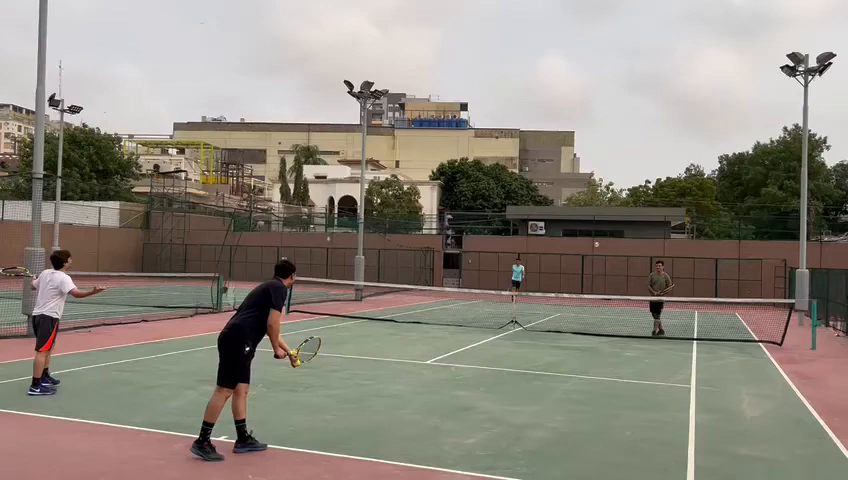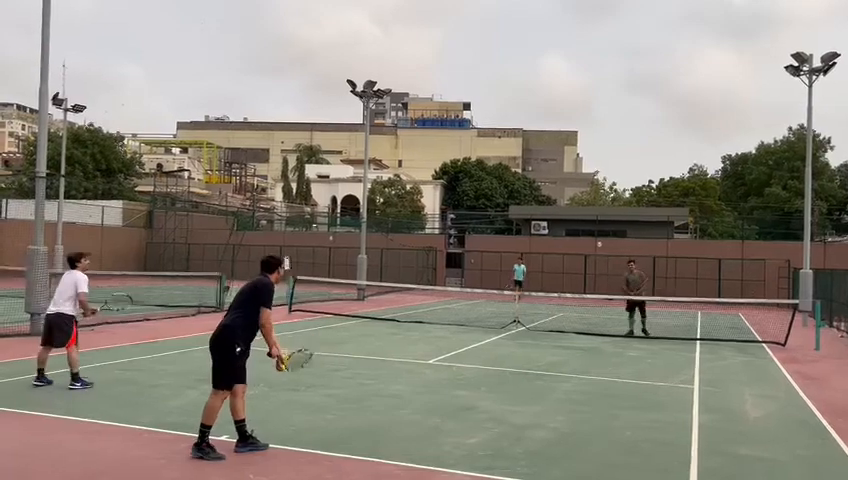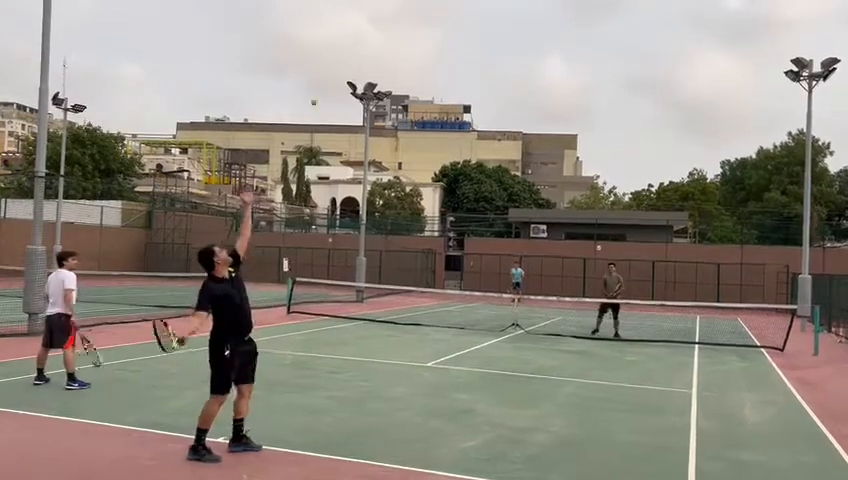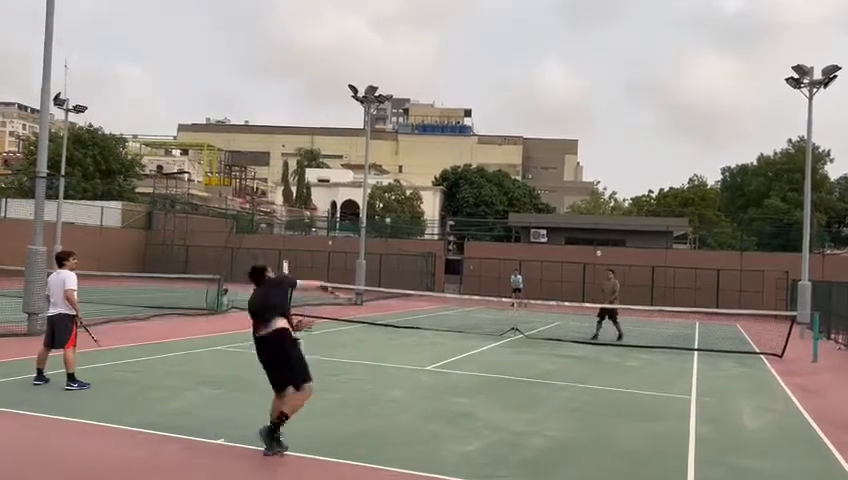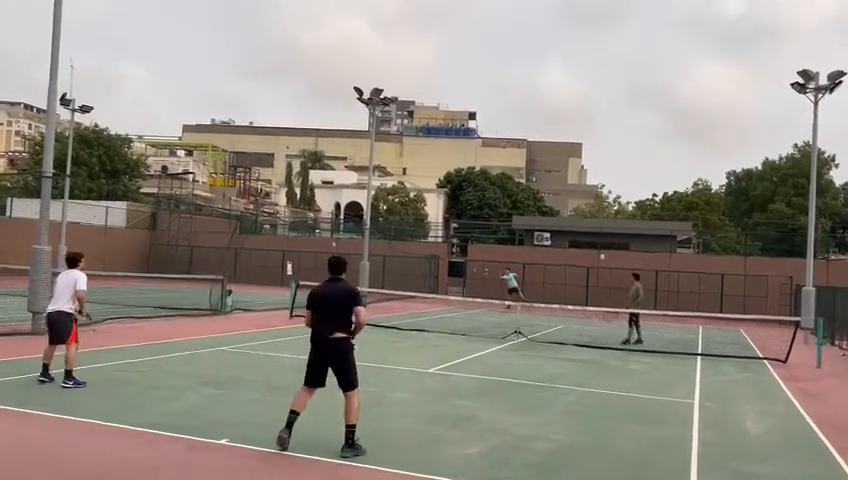
dt=1s
person 1, frame 1
left shoulder: (268, 287)
right shoulder: (279, 288)
left elbow: (267, 327)
right elbow: (272, 324)
left wrist: (289, 350)
right wrist: (277, 349)
left hip: (237, 341)
right hip: (237, 341)
left knee: (241, 390)
right knee: (224, 391)
left ankle: (243, 439)
right ankle: (202, 442)
person 1, frame 2
left shoulder: (258, 284)
right shoulder: (266, 285)
left elbow: (260, 324)
right elbow: (265, 322)
left wrist: (277, 347)
right wrist: (273, 348)
left hip: (234, 344)
right hip: (229, 342)
left knee: (238, 390)
right knee: (220, 392)
left ankle: (244, 439)
right ankle: (201, 444)
person 1, frame 3
left shoulder: (233, 269)
right shoulder: (210, 289)
left elbow: (244, 236)
right elbow: (197, 318)
left wrist: (248, 208)
right wrist: (186, 333)
left hip: (245, 343)
right hip: (225, 347)
left knee: (245, 390)
right knee: (219, 397)
left ankle: (239, 438)
right ankle: (197, 447)
person 1, frame 4
left shoulder: (253, 301)
right shoulder: (280, 283)
right elbow: (307, 284)
left wrist: (294, 326)
right wrist: (323, 285)
left hip: (263, 345)
right hip: (281, 339)
left knee: (281, 393)
right knee: (304, 389)
left ankle: (274, 440)
right ankle: (272, 430)
person 1, frame 5
left shoulder: (315, 292)
right shoulder: (351, 291)
left elbow: (308, 322)
right elbow: (361, 321)
right wrist: (351, 333)
left hip: (318, 344)
right hip: (341, 345)
left knee: (307, 389)
right knee: (352, 394)
left ankle: (287, 429)
right ankle: (350, 444)
person 2, frame 1
left shoulder: (45, 273)
right shoulder: (63, 278)
left elbow: (34, 286)
right elbow: (76, 293)
left wrist: (37, 279)
right wrist: (93, 292)
left hip: (38, 315)
right hip: (49, 317)
left knee: (45, 348)
right knee: (42, 350)
left ankle: (45, 376)
right ankle: (35, 386)
person 2, frame 2
left shoulder: (67, 274)
right shoulder: (81, 277)
right elbow: (82, 298)
left wrist: (86, 309)
right wrist: (87, 311)
left hip: (51, 313)
right hip: (65, 315)
left knee: (46, 346)
right knee: (72, 347)
left ankle: (40, 377)
right ankle: (75, 380)
person 2, frame 3
left shoulder: (52, 276)
right shoulder: (69, 275)
right elbow: (68, 295)
right wrist: (73, 314)
left hip: (50, 314)
right hip: (63, 316)
left knee: (45, 346)
right knee: (69, 347)
left ankle: (39, 376)
right ankle: (72, 380)
person 2, frame 4
left shoulder: (52, 276)
right shoulder: (70, 275)
left elbow: (48, 297)
right elbow: (69, 295)
right wrist: (78, 311)
left hip: (52, 315)
right hip: (65, 315)
left knee: (46, 347)
right knee: (69, 347)
left ankle: (39, 376)
right ankle: (71, 381)
person 2, frame 5
left shoulder: (61, 275)
right shoulder: (80, 275)
right elbow: (81, 295)
right wrist: (81, 308)
left hip: (51, 312)
right hip: (64, 314)
left knee: (52, 343)
right knee: (72, 345)
left ankle: (45, 373)
right ankle: (68, 378)
